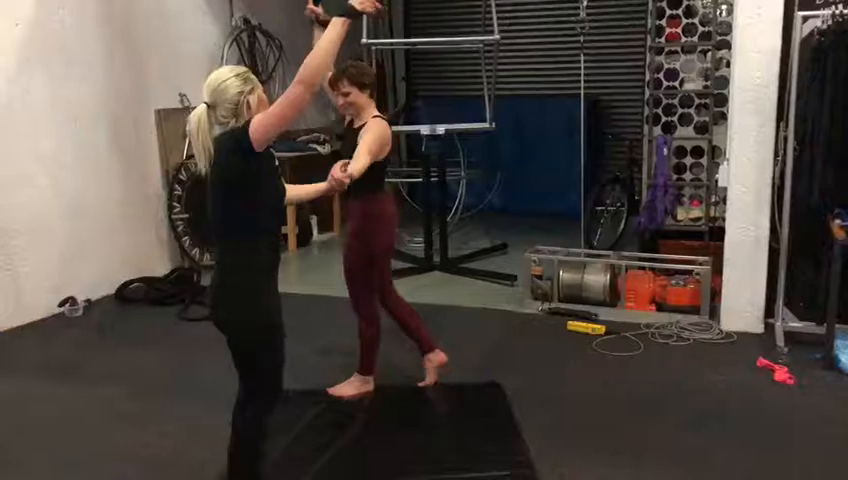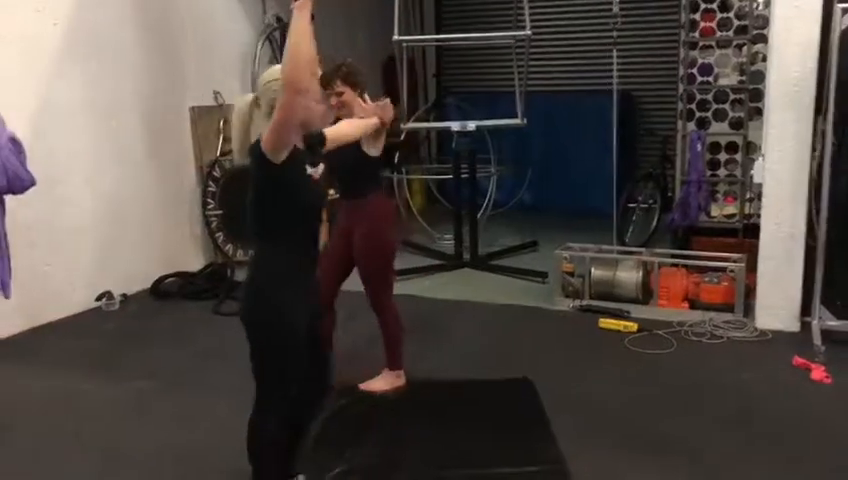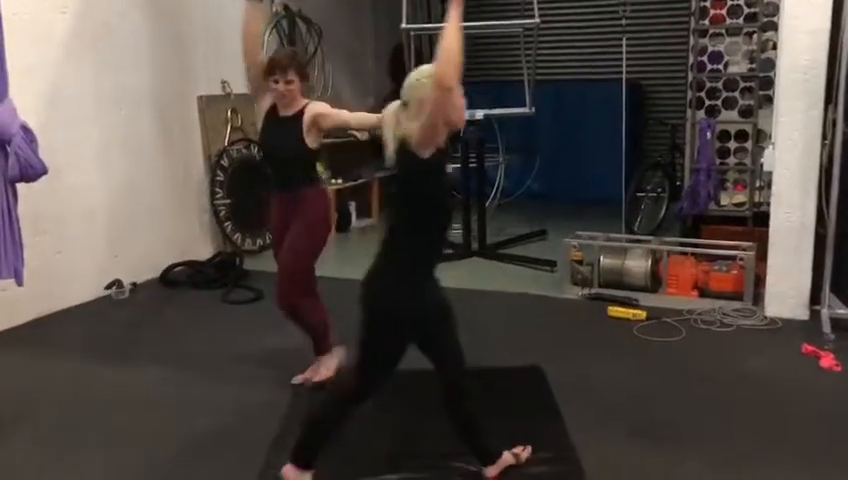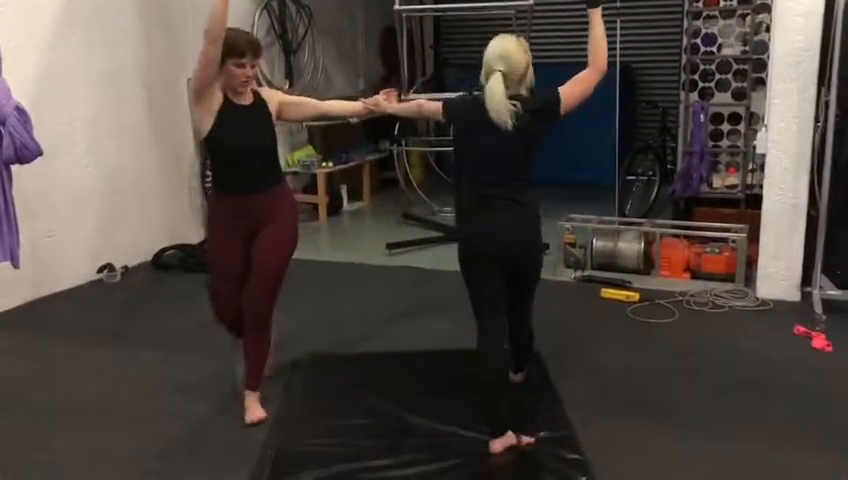
dt=0.7s
person 1, frame 1
left shoulder: (235, 154)
right shoulder: (239, 144)
left elbow: (273, 194)
right elbow: (305, 84)
left wrist: (325, 187)
left hip: (243, 290)
right hip: (246, 295)
left knee: (256, 392)
right knee: (262, 395)
person 1, frame 2
left shoulder: (308, 145)
right shoulder: (272, 154)
left elbow: (347, 128)
right elbow: (295, 85)
left wrist: (376, 120)
left hip: (304, 290)
right hip: (272, 298)
left knee: (313, 389)
right knee: (274, 400)
person 1, frame 3
left shoulder: (427, 149)
right shoulder: (418, 152)
right elbow: (444, 81)
left hip: (419, 285)
right hip: (394, 289)
left knee: (454, 373)
right knee: (364, 383)
person 1, frame 4
left shoulder: (467, 108)
right shoulder: (538, 109)
left elbow: (423, 107)
right elbow: (597, 68)
left wrist: (391, 107)
left hip: (477, 233)
right hip: (522, 230)
left knee: (490, 325)
right knee: (520, 310)
left ankle: (502, 429)
right ankle: (520, 372)
person 2, frame 1
left shoulder: (376, 126)
right shoulder: (352, 117)
left elbow: (363, 159)
right elbow: (323, 72)
left wrist: (346, 172)
left hip: (371, 215)
right hip: (366, 214)
left knee: (363, 298)
right knee: (383, 293)
left ankle: (364, 378)
right ankle: (431, 352)
person 2, frame 2
right shoulder: (335, 121)
left elbow: (373, 126)
left hip: (373, 214)
right hip: (346, 213)
left knee: (379, 296)
right knee: (322, 290)
left ankle: (395, 372)
person 2, frame 3
left shoulder: (314, 114)
right shoulder: (265, 104)
left elbow: (350, 118)
right elbow: (251, 51)
left wrist: (381, 119)
left hip: (310, 207)
right hip: (279, 206)
left knee: (288, 293)
right knee: (301, 290)
left ankle: (330, 349)
right ankle: (321, 356)
person 2, frame 4
left shoulder: (270, 101)
right shoulder: (205, 98)
left elbow: (323, 106)
right elbow: (212, 40)
left wrist: (368, 106)
left hip: (276, 210)
right hip: (228, 213)
left knee: (259, 306)
right knee: (225, 305)
left ankle: (251, 392)
right ankle: (257, 342)
